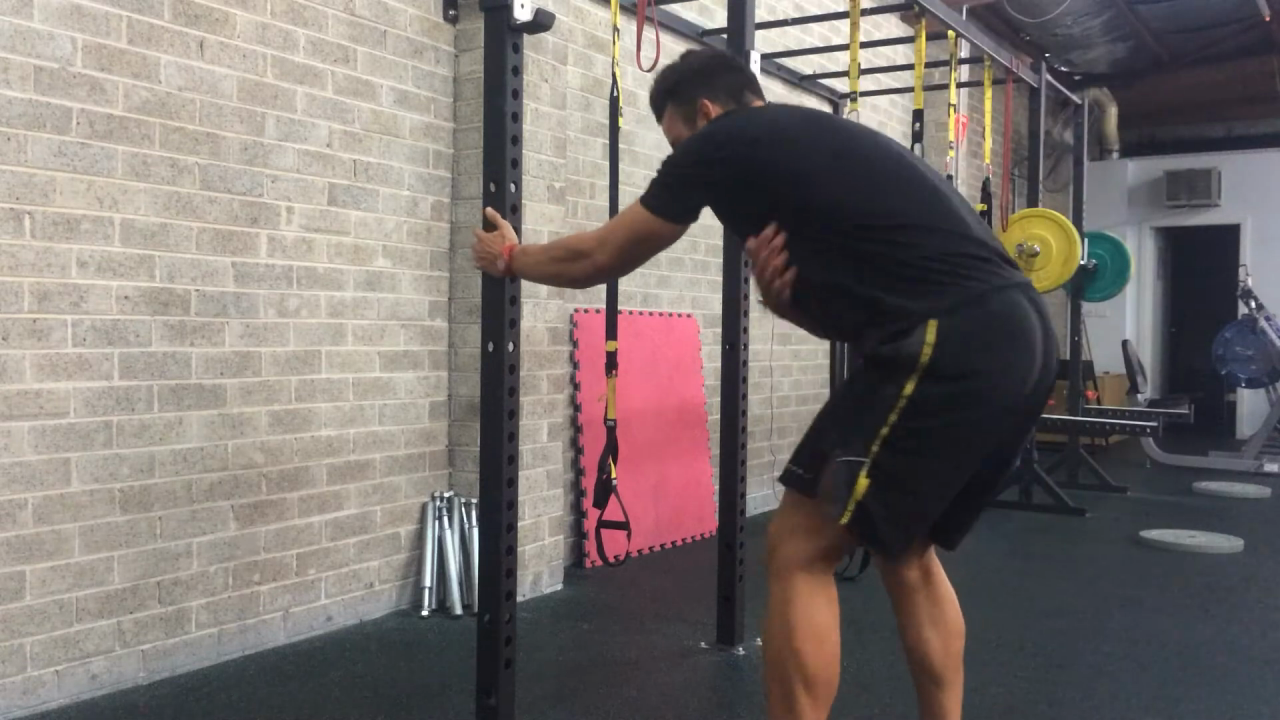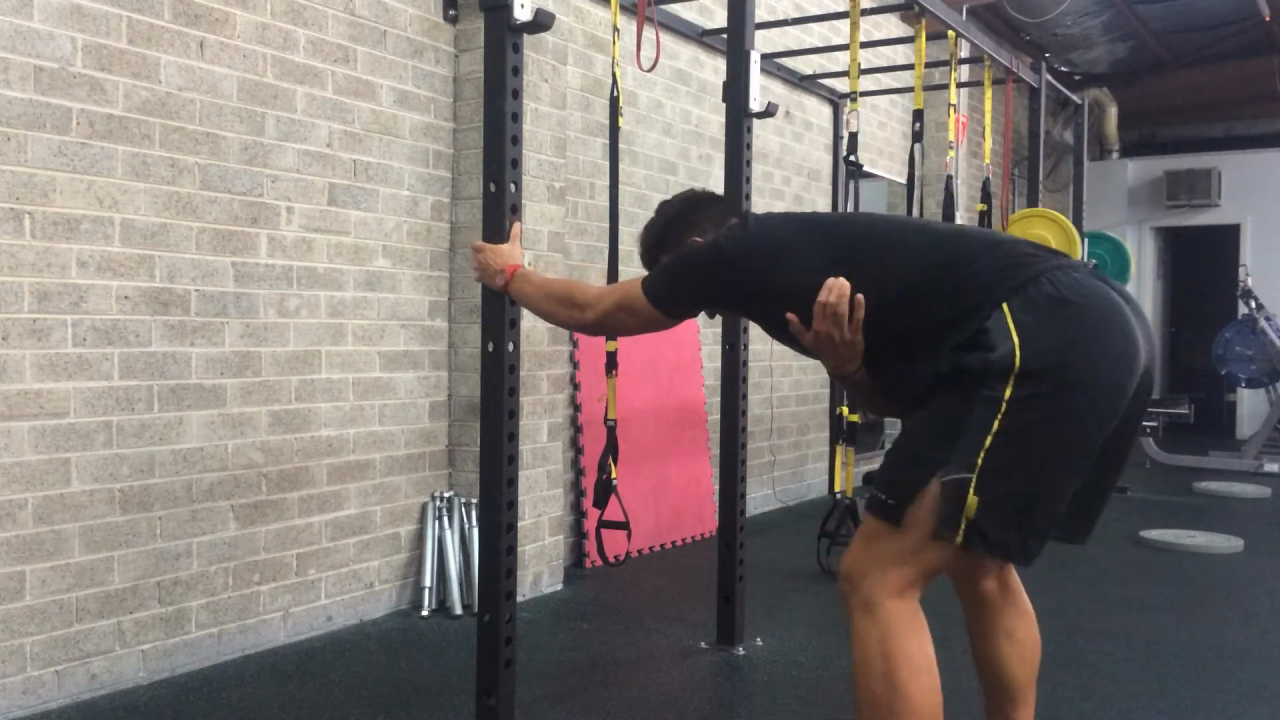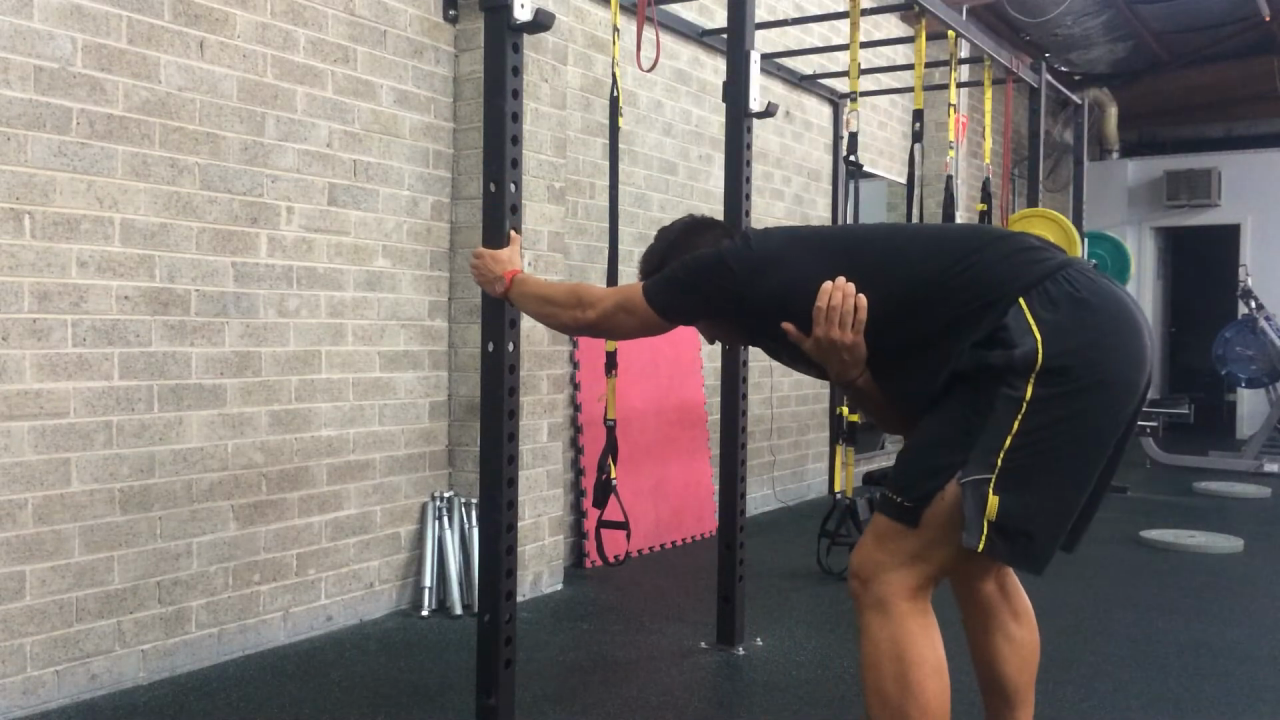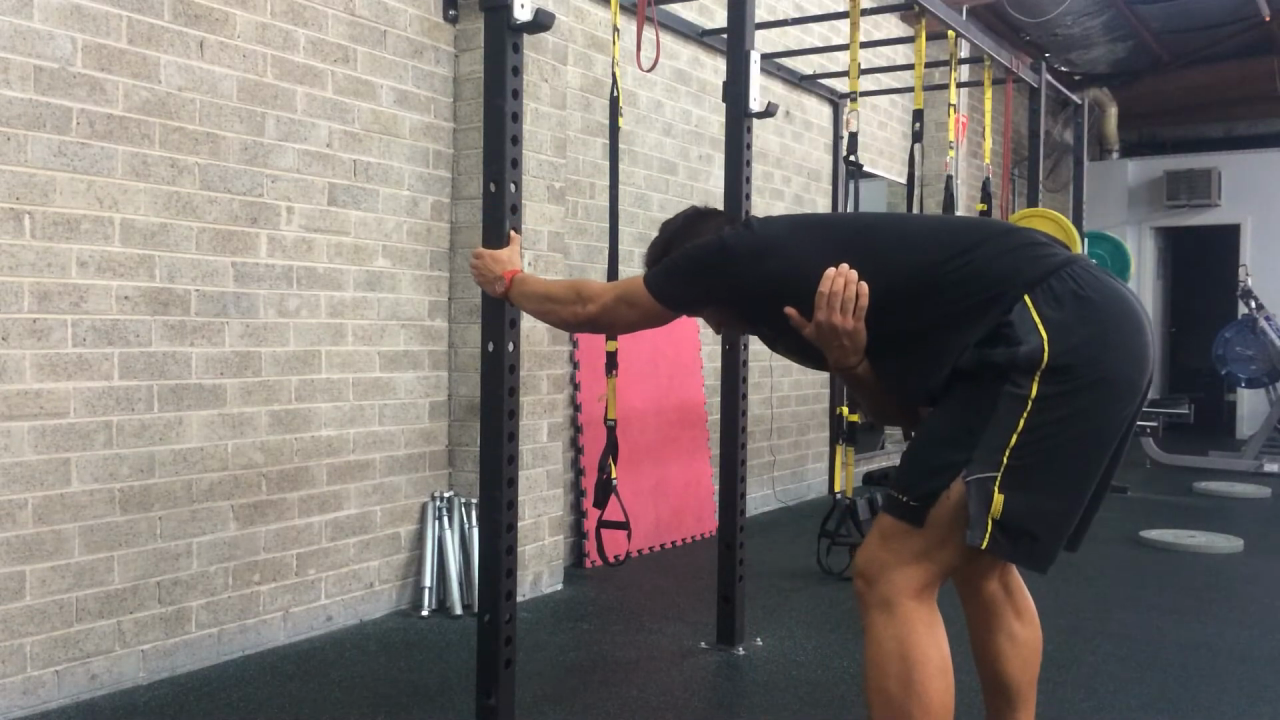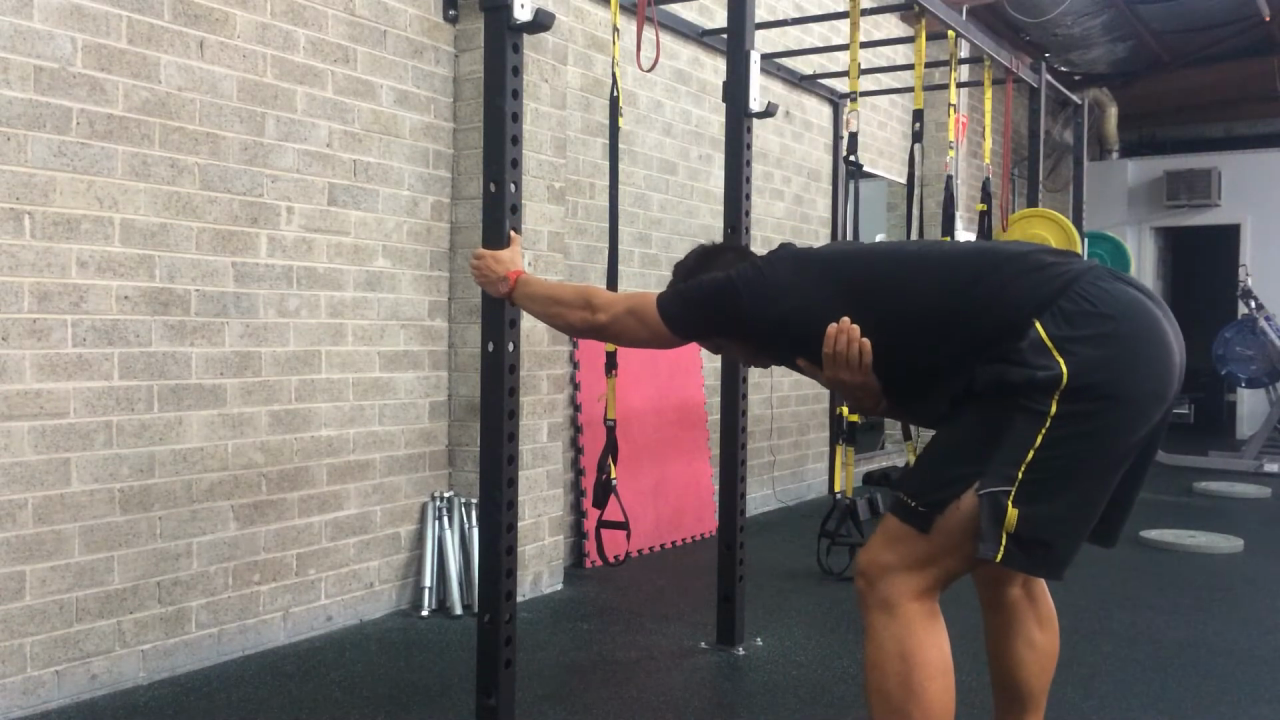
dt=1s
person 1, frame 1
left shoulder: (724, 144)
right shoulder: (822, 138)
left elbow: (597, 259)
left wrist: (510, 257)
right wrist: (788, 295)
left hip: (954, 341)
right hip: (1018, 331)
left knee: (798, 553)
right knee: (904, 553)
person 1, frame 2
left shoulder: (732, 255)
right shoulder: (803, 251)
left elbow: (596, 311)
right elbow: (911, 396)
left wrist: (509, 273)
right wrist: (847, 367)
left hip: (1046, 339)
right hip: (1103, 327)
left knee: (878, 580)
right knee: (979, 562)
person 1, frame 3
left shoulder: (733, 268)
right shoulder: (798, 271)
left elbow: (591, 313)
right elbow: (914, 414)
left wrist: (508, 279)
right wrist: (851, 373)
left hip: (1051, 340)
right hip: (1095, 326)
left knee: (887, 578)
right knee: (976, 563)
person 1, frame 4
left shoulder: (734, 256)
right shoulder: (796, 265)
left elbow: (592, 308)
right elbow: (910, 407)
left wrist: (508, 280)
right wrist: (850, 363)
left hip: (1056, 338)
right hip: (1098, 325)
left knee: (894, 576)
right knee: (979, 562)
person 1, frame 5
left shoulder: (751, 292)
right shoulder: (814, 285)
left elbow: (598, 315)
right elbow: (936, 385)
left wrist: (512, 279)
right wrist: (872, 396)
left hip: (1080, 350)
right hip: (1133, 331)
left knee: (895, 578)
right knee: (1002, 563)
